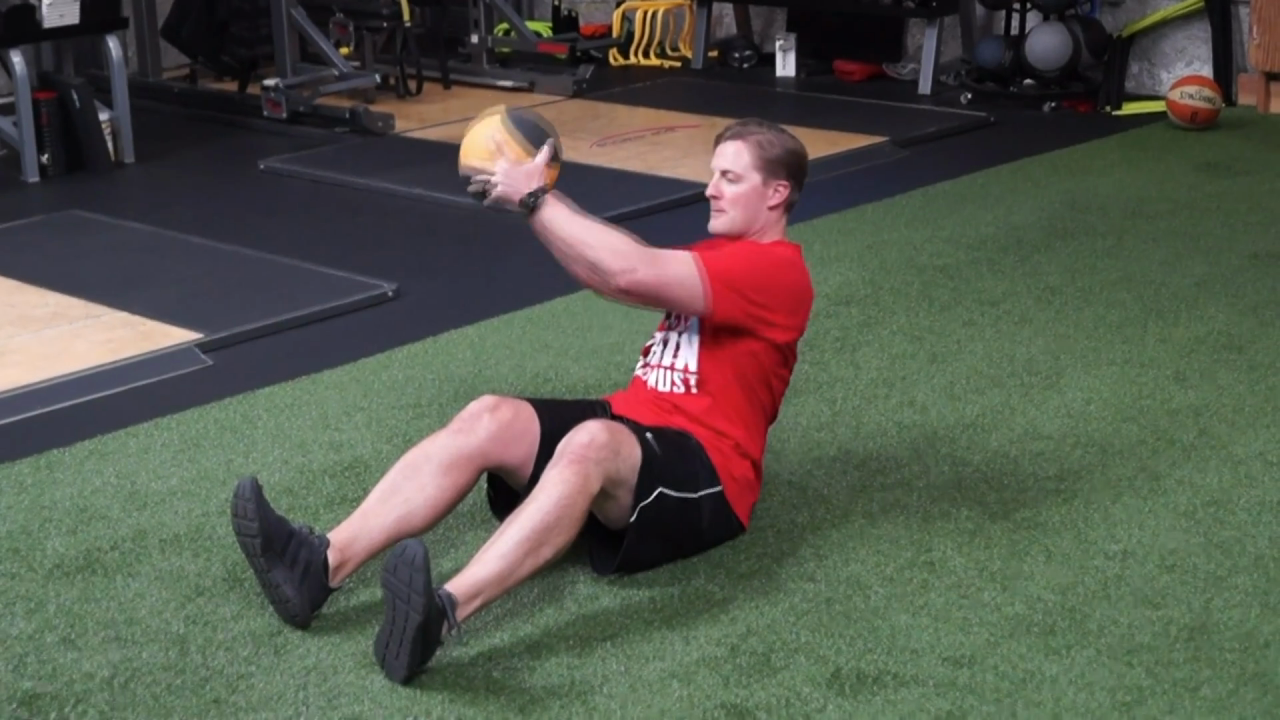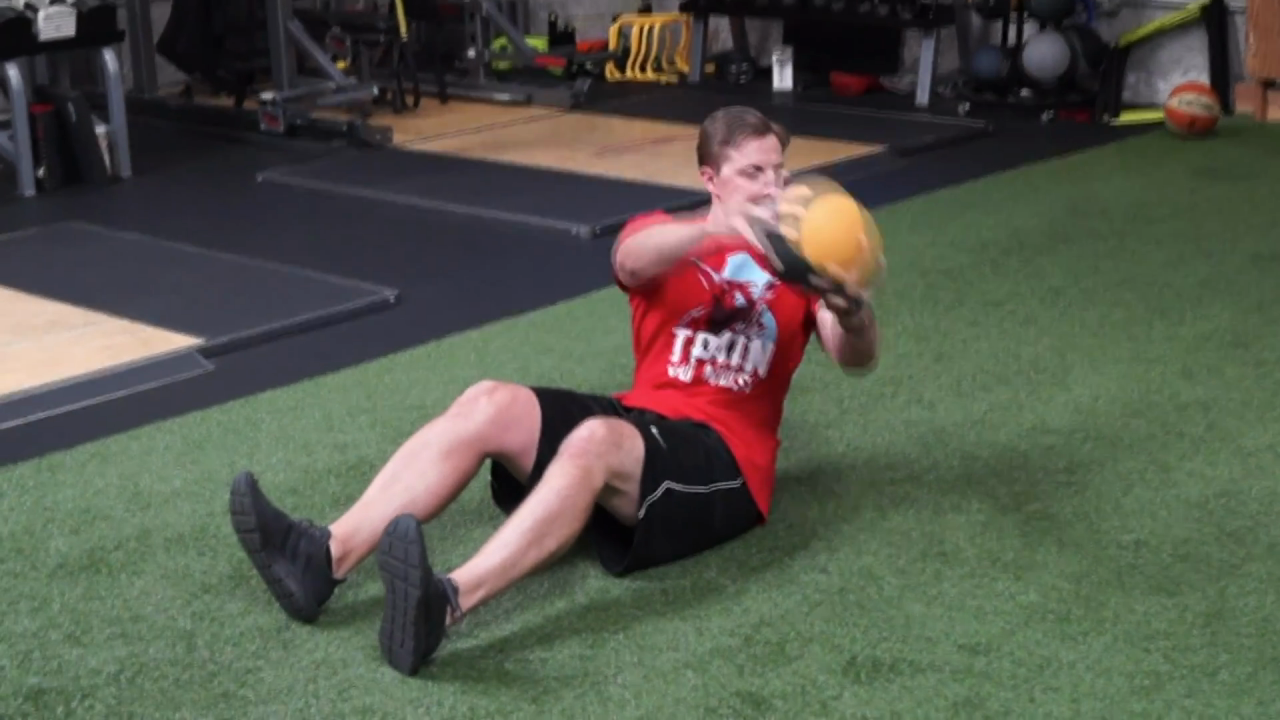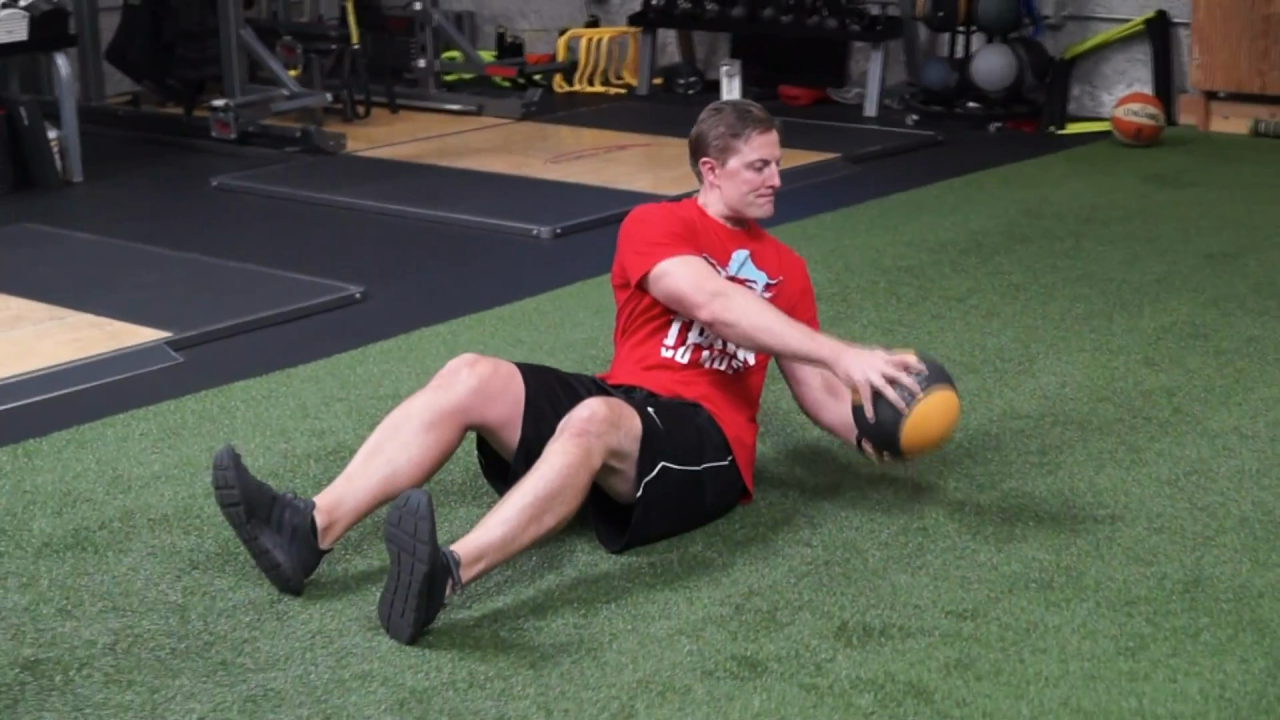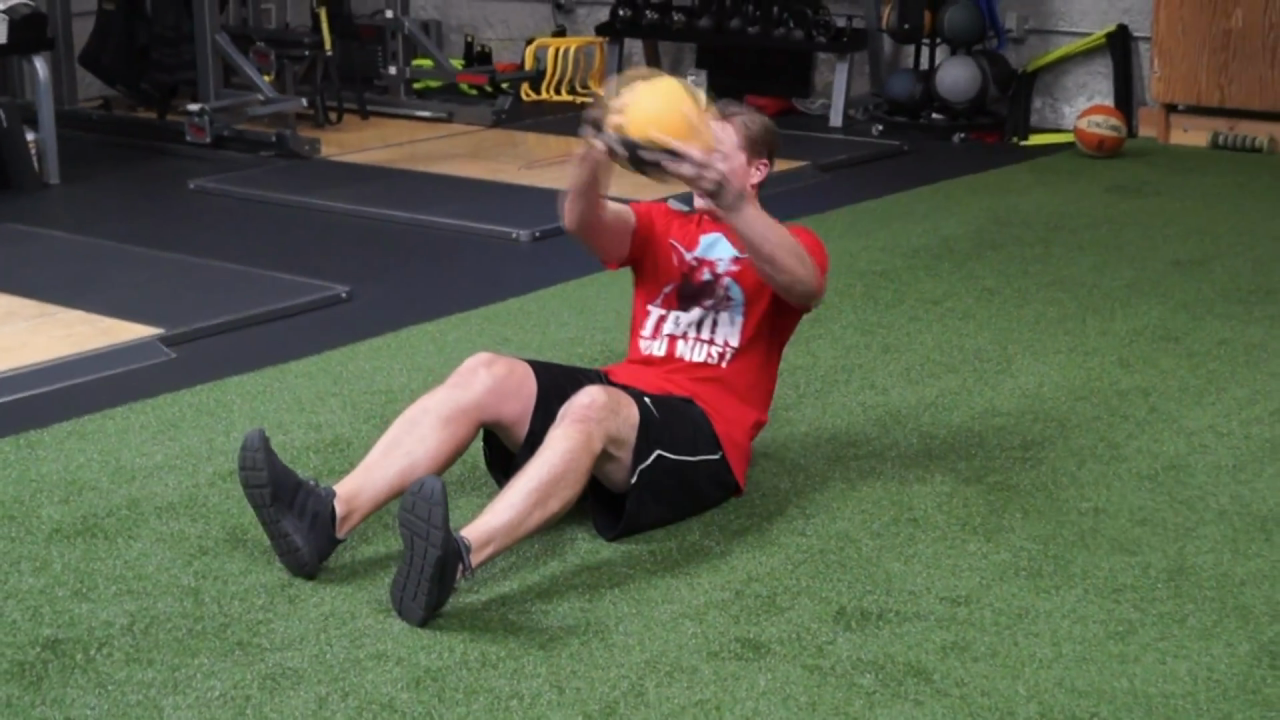
dt=0.7s
person 1, frame 1
left shoulder: (775, 270)
right shoulder: (726, 255)
left elbow: (632, 271)
right elbow: (611, 278)
left wrist: (537, 198)
right wrist: (539, 201)
left hip: (704, 470)
right hip: (634, 421)
left knee: (592, 443)
right knee: (490, 418)
left ankle: (443, 613)
right ankle: (325, 562)
person 1, frame 2
right shoulder: (665, 233)
left elbow: (852, 353)
right elbow: (636, 255)
left wrist: (854, 309)
right wrist: (729, 228)
left hip: (723, 461)
right hip: (638, 421)
left knee: (595, 442)
right knee: (490, 403)
left ankle: (445, 605)
right ankle: (326, 557)
person 1, frame 3
left shoulder: (785, 267)
right shoulder: (655, 225)
left elbow: (813, 389)
right elbow: (712, 306)
right wrist: (844, 353)
left hip: (707, 440)
right hip: (619, 400)
left knee: (594, 421)
right knee: (471, 377)
left ankle: (447, 576)
right ankle: (312, 528)
person 1, frame 4
left shoulder: (794, 247)
right shoulder: (662, 225)
left elbow: (798, 277)
right elbow: (586, 220)
left wrist: (722, 194)
right wrist: (596, 158)
left hip: (705, 435)
right hip: (626, 392)
left knee: (592, 407)
right knee: (485, 373)
left ankle: (456, 559)
right ankle: (330, 515)
